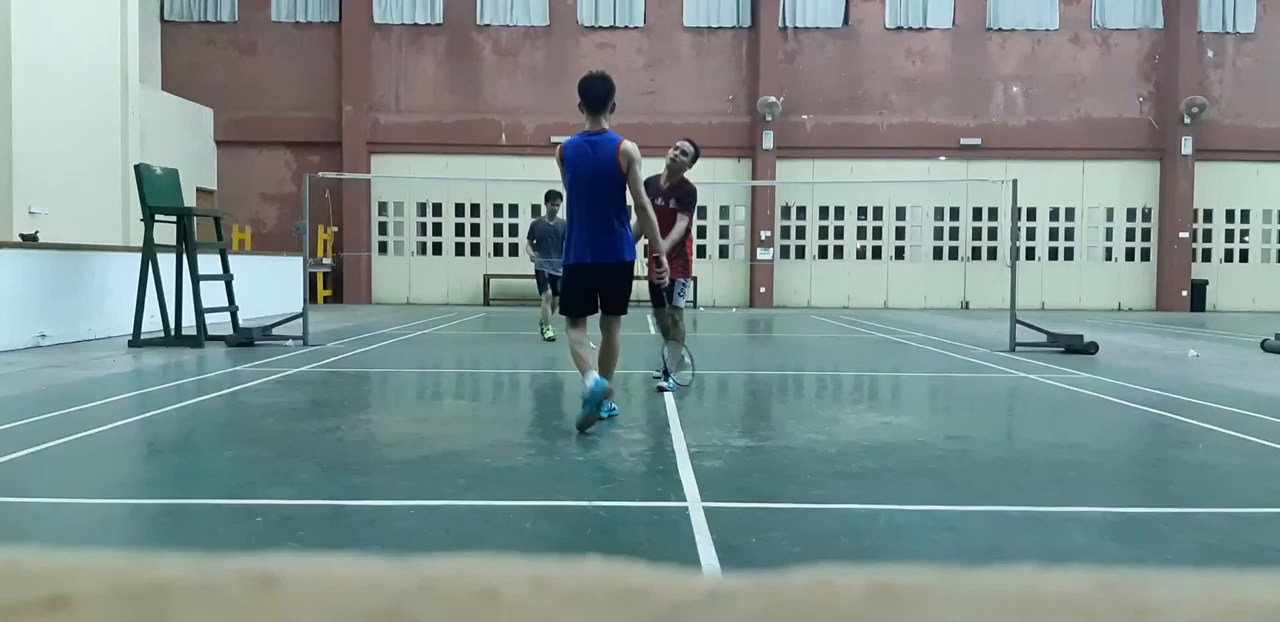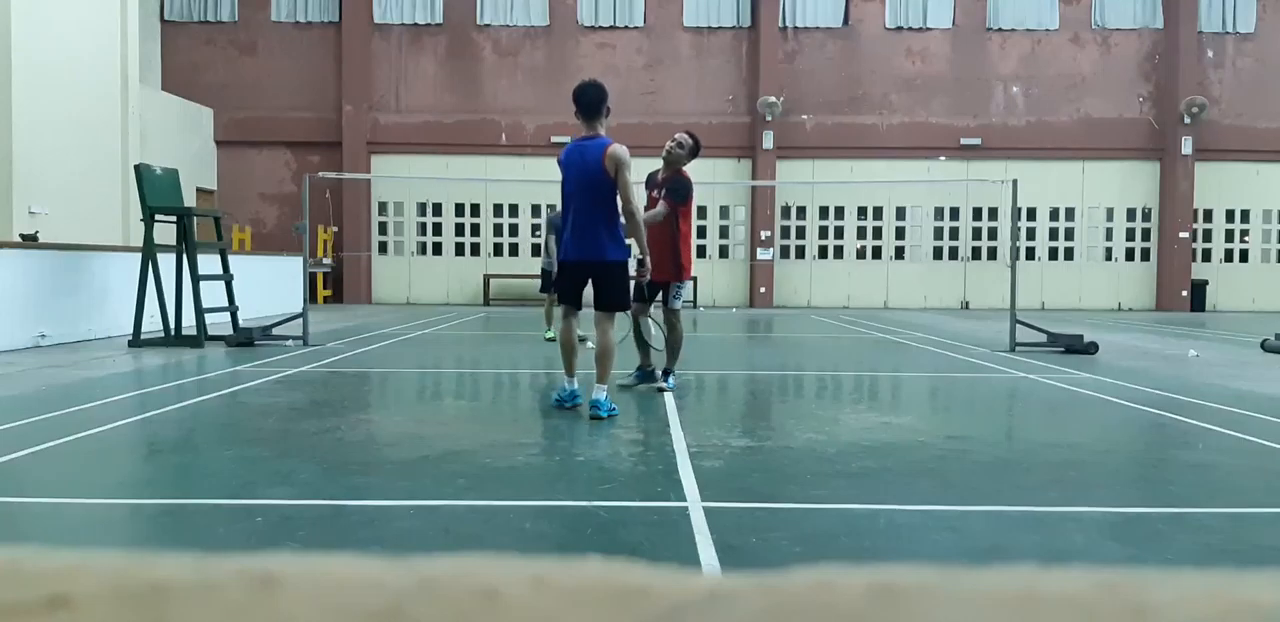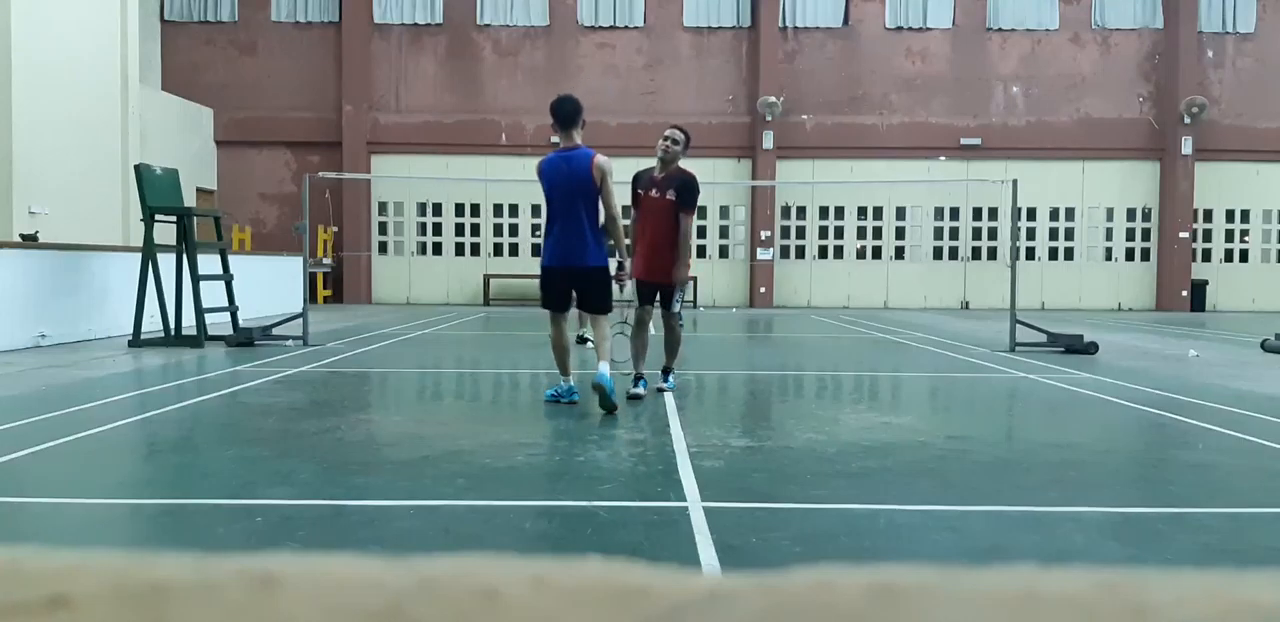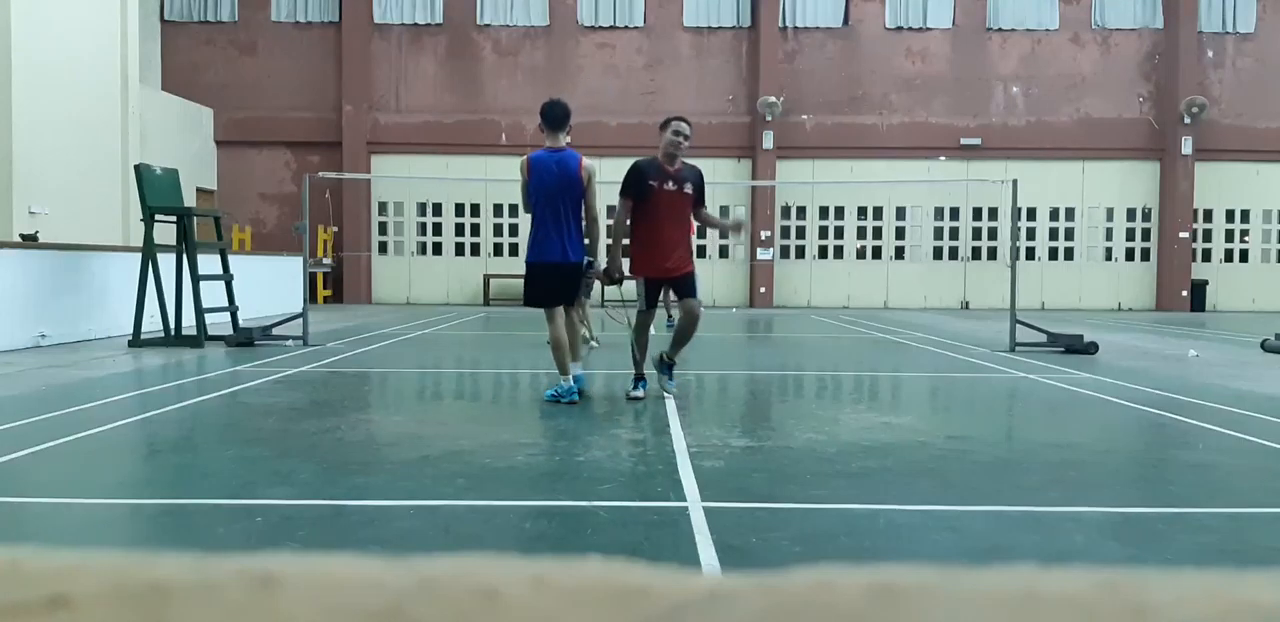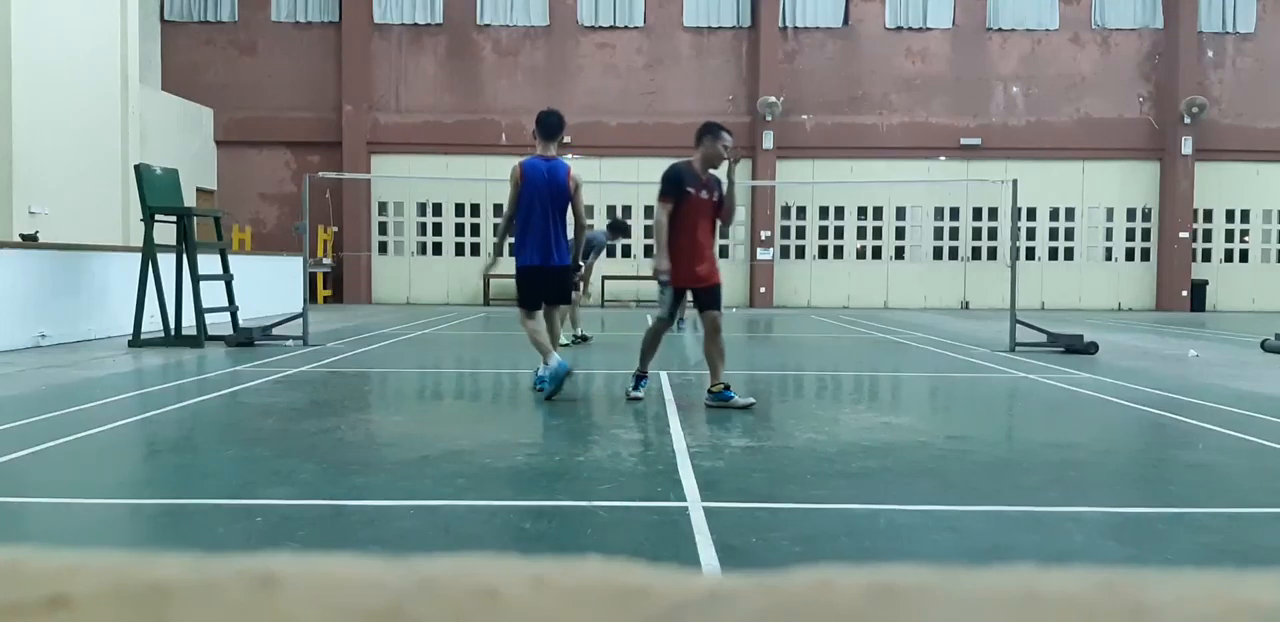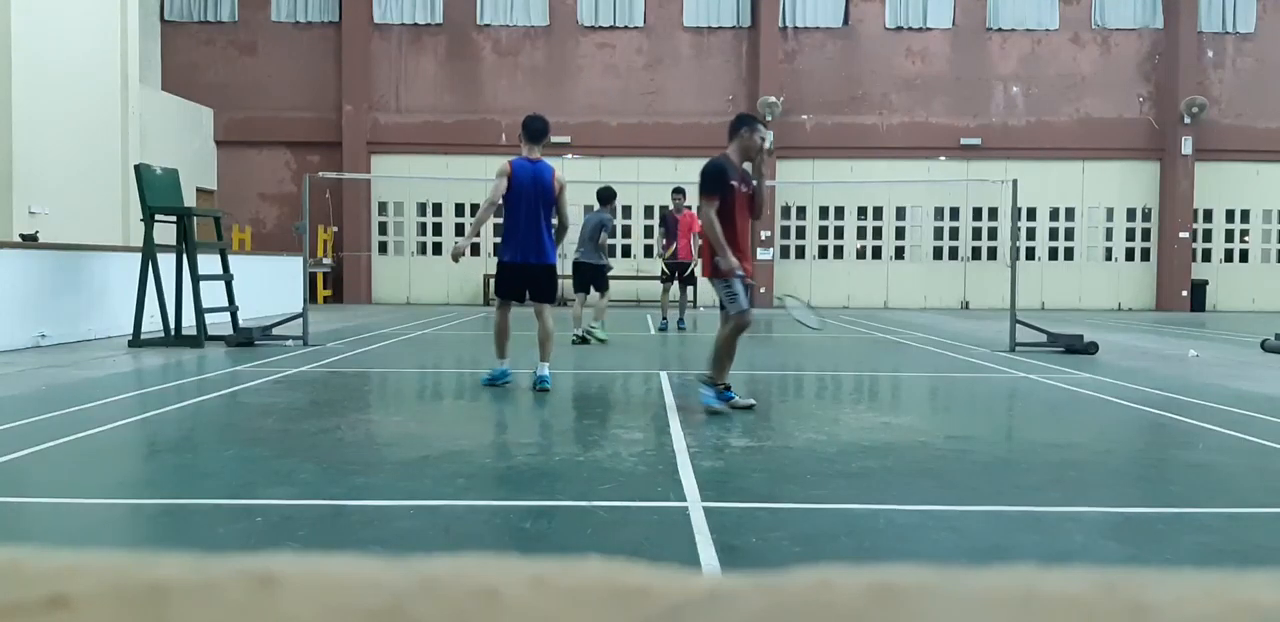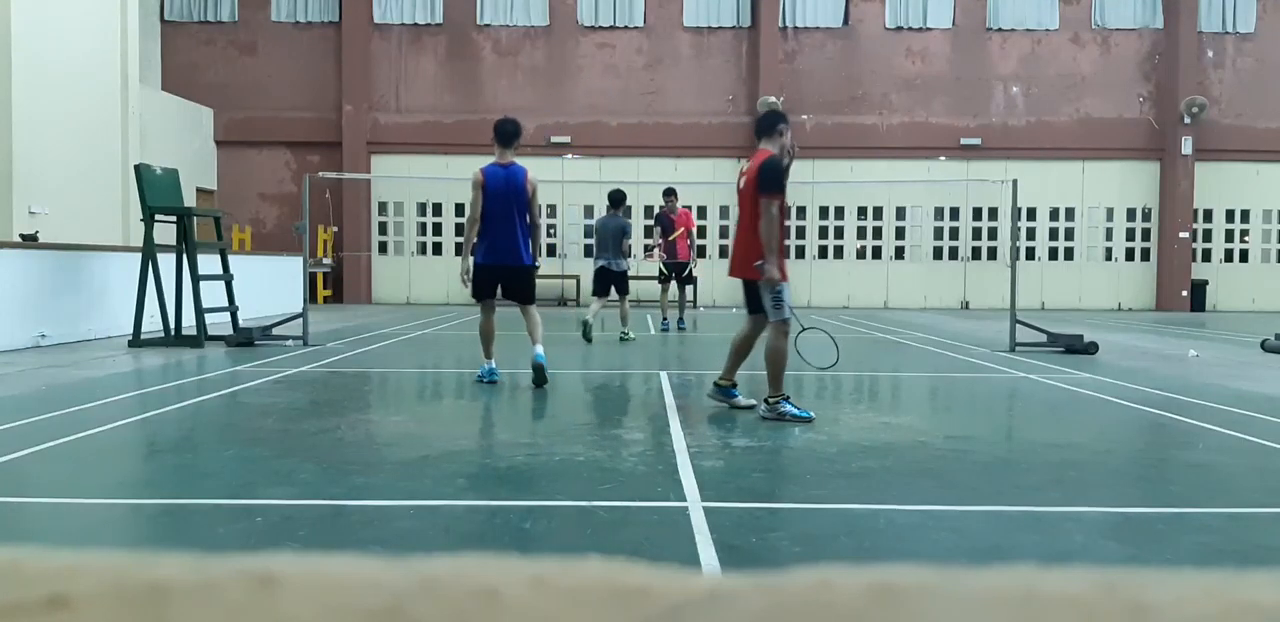
dt=0.3s
person 1, frame 1
left shoulder: (564, 151)
right shoulder: (626, 150)
right elbow: (642, 207)
right wrist: (659, 255)
left hip: (578, 255)
right hip: (617, 253)
left knee: (575, 326)
right knee: (610, 325)
left ankle: (595, 381)
right ankle: (602, 400)
person 1, frame 2
left shoulder: (565, 155)
right shoulder: (616, 152)
right elbow: (630, 209)
right wrist: (644, 254)
left hip: (571, 252)
right hip: (609, 253)
left knee: (569, 315)
right knee: (604, 323)
left ankle: (570, 387)
right ankle: (600, 397)
person 1, frame 3
left shoulder: (543, 166)
right shoulder: (600, 163)
right elbow: (612, 217)
right wrist: (623, 259)
left hip: (555, 259)
right hip: (593, 259)
left knee: (559, 321)
right knee: (599, 320)
left ankle: (566, 385)
right ankle: (602, 373)
person 1, frame 4
left shoulder: (528, 163)
right shoulder: (584, 166)
left elbow: (527, 207)
right elbow: (592, 217)
right wrist: (593, 256)
left hip: (541, 254)
right hip: (573, 254)
left knee: (554, 317)
right knee: (570, 311)
left ankle: (567, 384)
right ankle: (576, 372)
person 1, frame 5
left shoulder: (521, 170)
right shoulder: (571, 175)
left elbow: (509, 217)
right elbow: (581, 223)
left wrist: (495, 254)
right wrist: (576, 259)
left hip: (529, 258)
right hip: (560, 259)
left knee: (530, 317)
right knee: (551, 314)
left ankle: (555, 363)
right ankle: (545, 372)
person 1, frame 6
left shoulder: (508, 168)
right shoulder: (556, 177)
left elbow: (491, 203)
right elbow: (563, 222)
left wrist: (466, 239)
left hip: (512, 255)
right hip: (544, 257)
left knee: (503, 308)
right knee: (543, 312)
left ankle: (501, 367)
right ankle: (543, 372)
person 1, frame 7
left shoulder: (481, 177)
right shoulder: (528, 178)
left elbow: (474, 219)
right elbow: (535, 223)
left wrist: (465, 260)
right wrist: (535, 256)
left hip: (487, 258)
right hip: (520, 258)
left knee: (487, 310)
right knee: (529, 308)
left ankle: (489, 367)
right ankle: (538, 353)
person 2, frame 1
left shoulder: (687, 190)
right shoulder: (649, 183)
left elbow: (682, 225)
left wrist: (665, 246)
left hip: (678, 263)
right hip: (656, 262)
left knee: (674, 314)
right knee: (660, 315)
left ankle: (670, 371)
right ankle: (672, 359)
person 2, frame 2
left shoulder: (681, 182)
right shoulder: (652, 177)
left elbow: (659, 214)
left hip: (674, 263)
right hip: (651, 261)
left knee: (671, 316)
right knee: (638, 311)
left ankle: (669, 372)
right ankle: (646, 368)
person 2, frame 3
left shoulder: (686, 180)
right shoulder: (640, 178)
left elbow: (687, 224)
left wrist: (683, 264)
right wrist: (631, 256)
left hip: (673, 267)
right hip: (644, 265)
left knee: (671, 319)
right knee: (641, 317)
left ankle: (668, 371)
right ankle: (638, 377)
person 2, frame 4
left shoulder: (693, 174)
right shoulder: (641, 169)
left elbow: (699, 214)
right elbow: (622, 213)
left wrist: (725, 225)
right wrist: (615, 254)
left hip: (681, 262)
right hip: (646, 262)
left knee: (692, 312)
right knee: (644, 318)
left ankle: (668, 359)
right ankle: (639, 377)
person 2, frame 5
left shoulder: (715, 182)
right shoulder: (677, 173)
left elbow: (726, 220)
right elbow: (662, 215)
left wrist: (731, 180)
right wrist: (661, 255)
left hip: (707, 269)
right hip: (679, 268)
left knee: (714, 324)
right knee: (663, 323)
left ankle: (718, 389)
right ankle: (640, 375)
person 2, frame 6
left shoulder: (744, 174)
right shoulder: (717, 167)
left elbow: (755, 214)
right elbow: (708, 214)
left wrist: (760, 174)
right wrist: (725, 255)
left hip: (741, 262)
right hip: (725, 262)
left knee: (732, 321)
right knee: (741, 319)
left ankle: (720, 387)
right ankle: (710, 381)
person 2, frame 7
left shoulder: (753, 164)
right shoulder: (773, 163)
right elbow: (769, 214)
right wrist: (771, 262)
left hip: (747, 260)
right hip: (762, 262)
left knee: (755, 323)
right knee: (779, 326)
left ankle: (724, 383)
right ankle: (775, 401)
